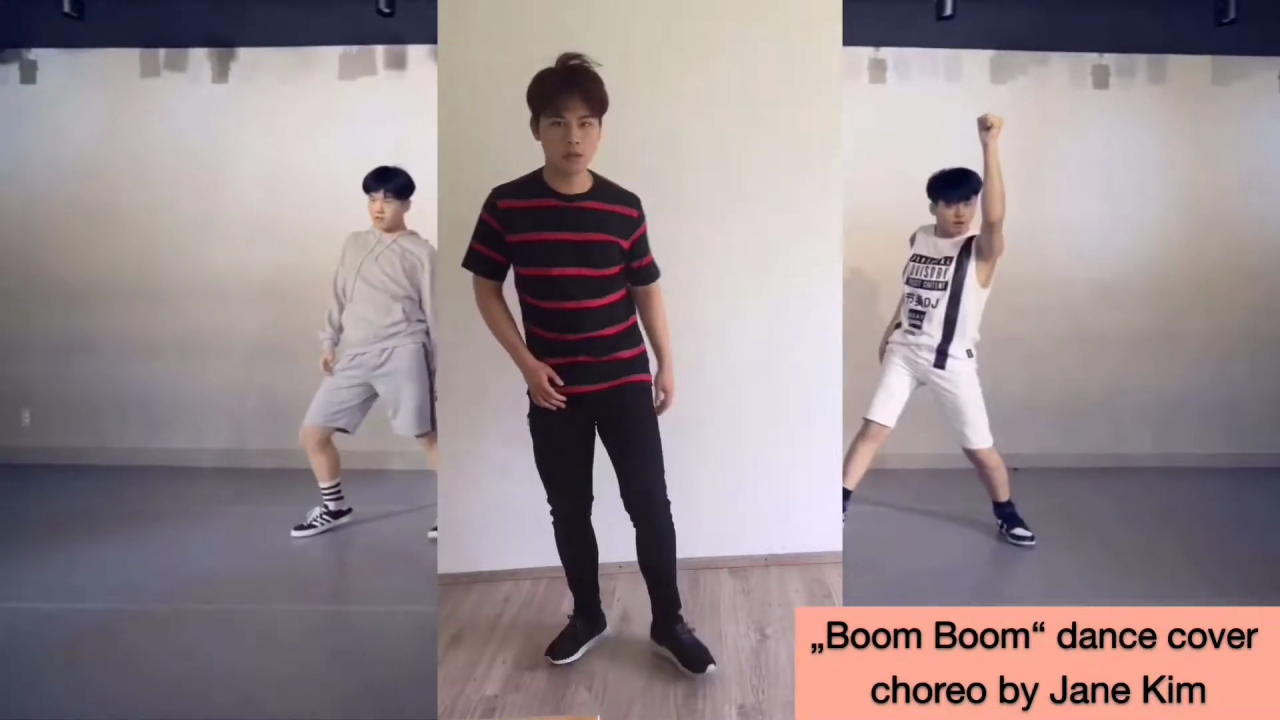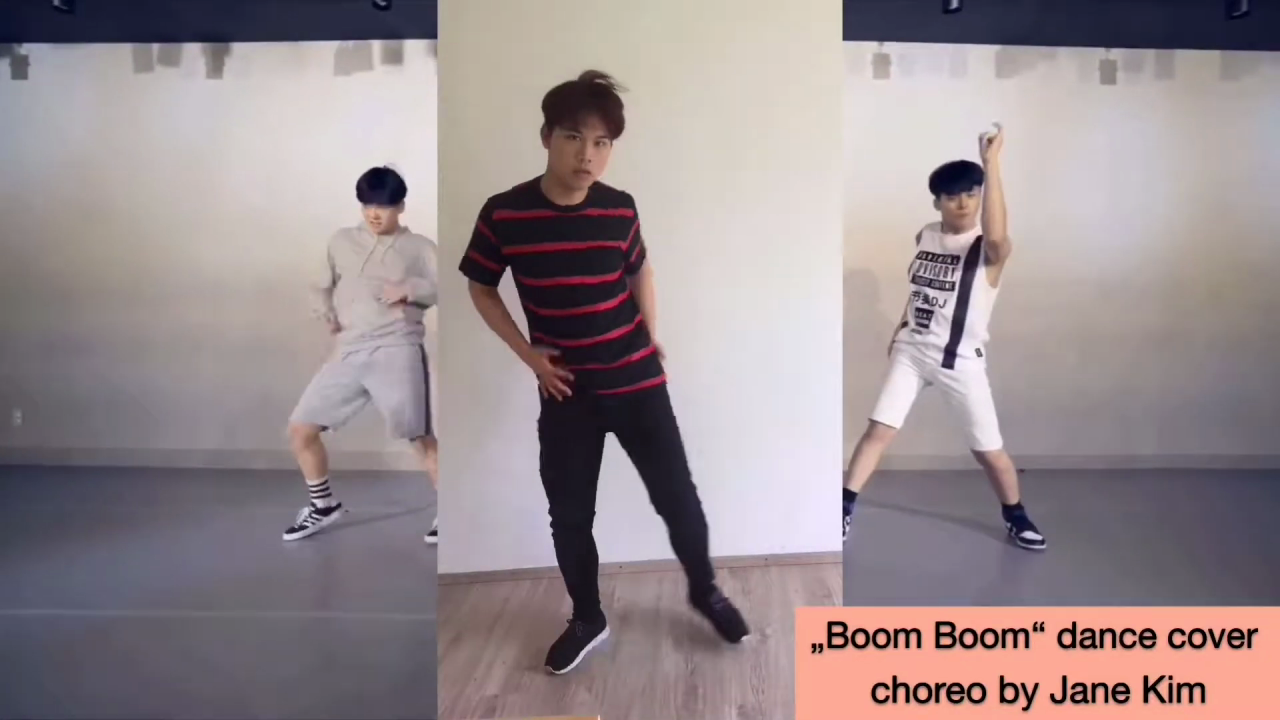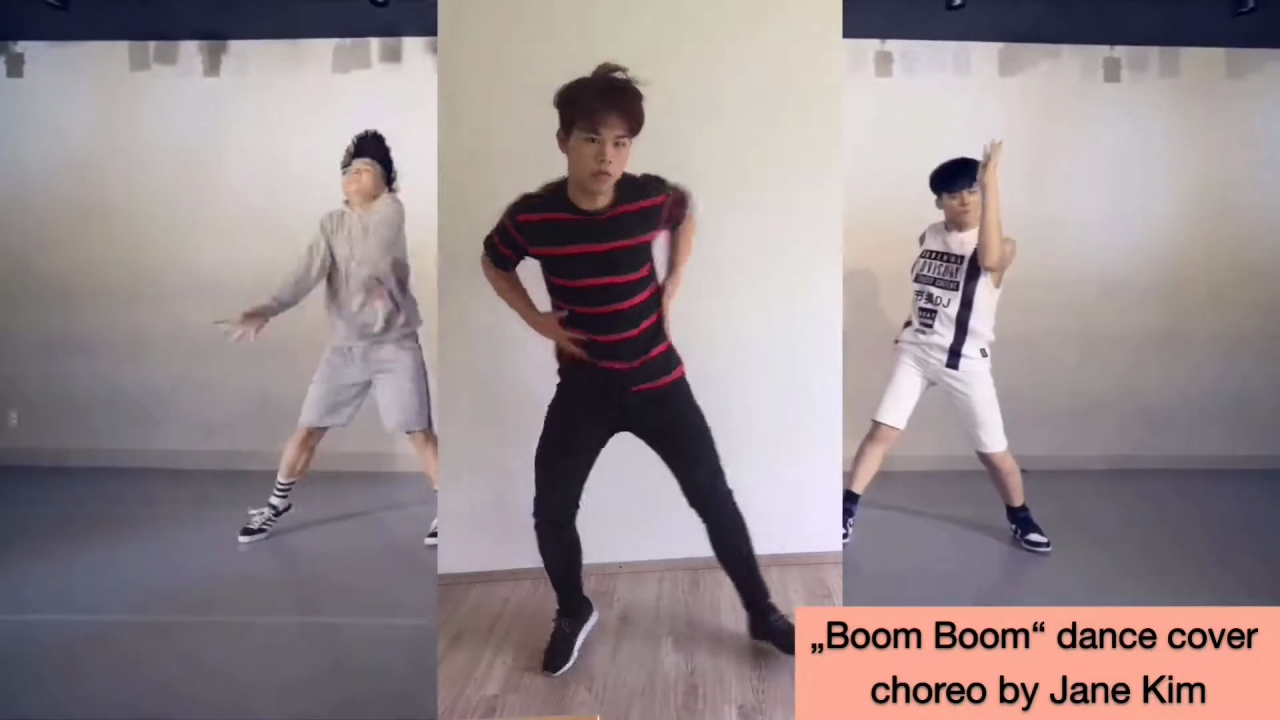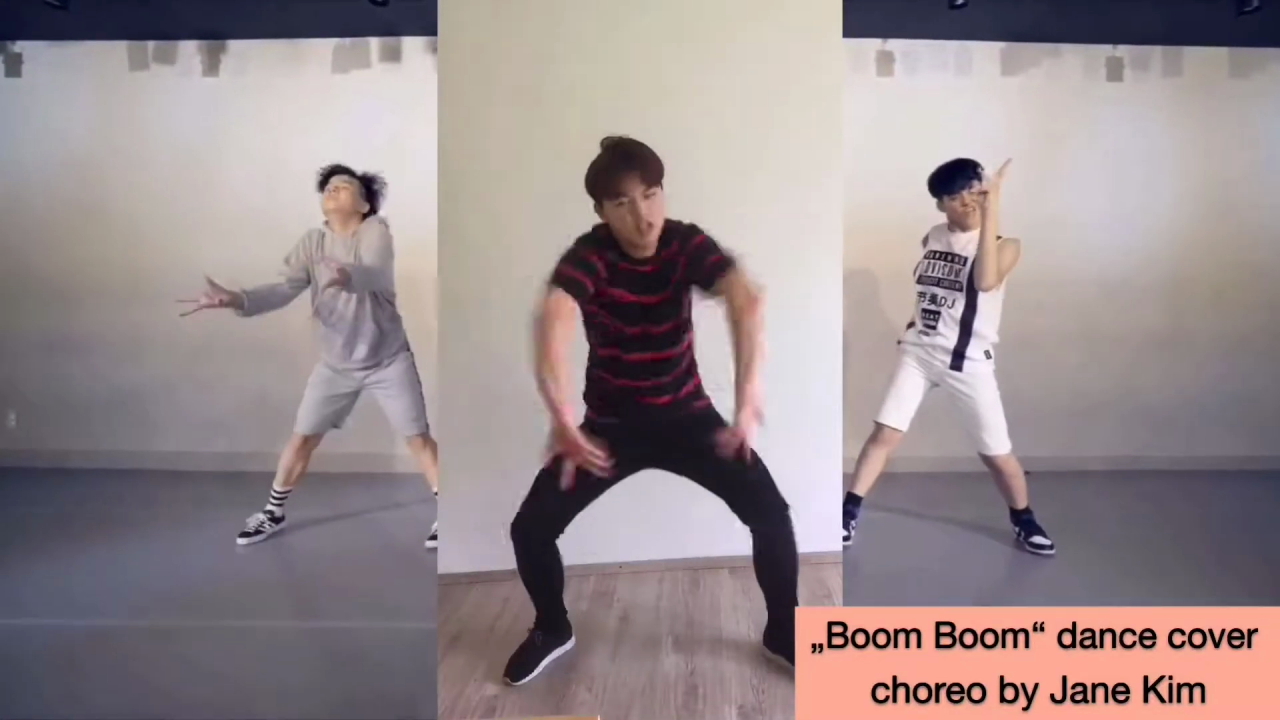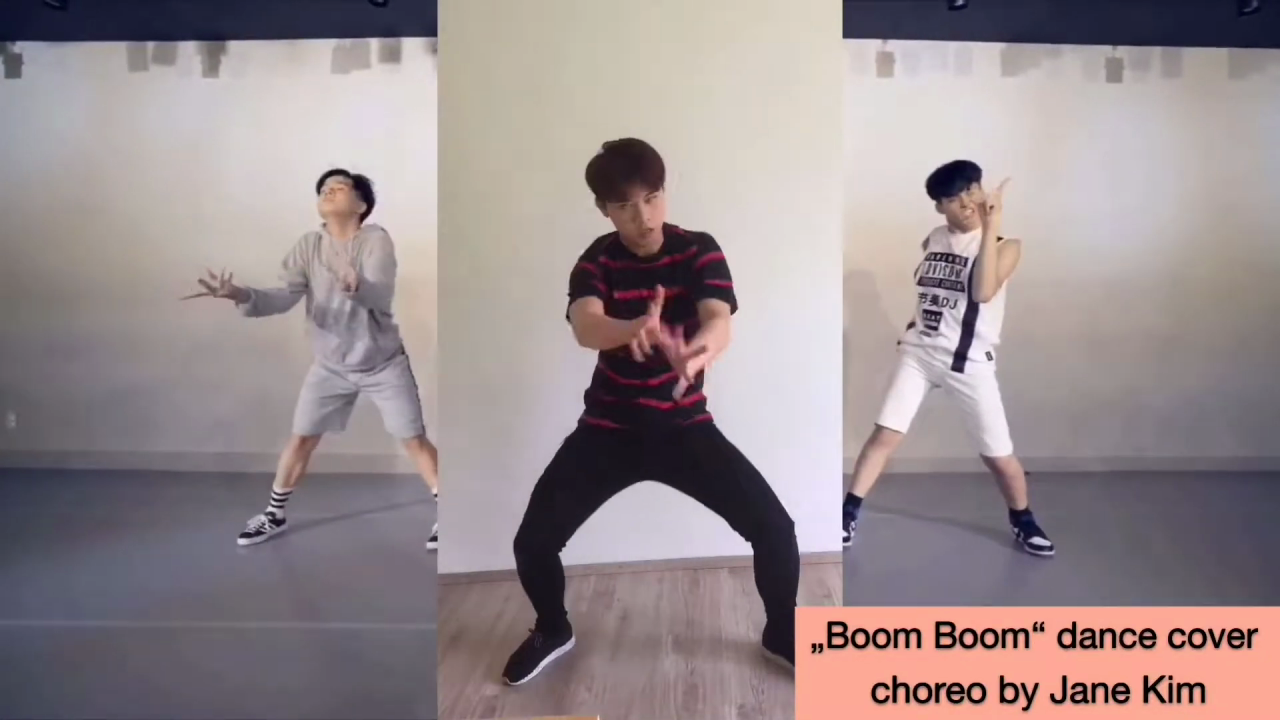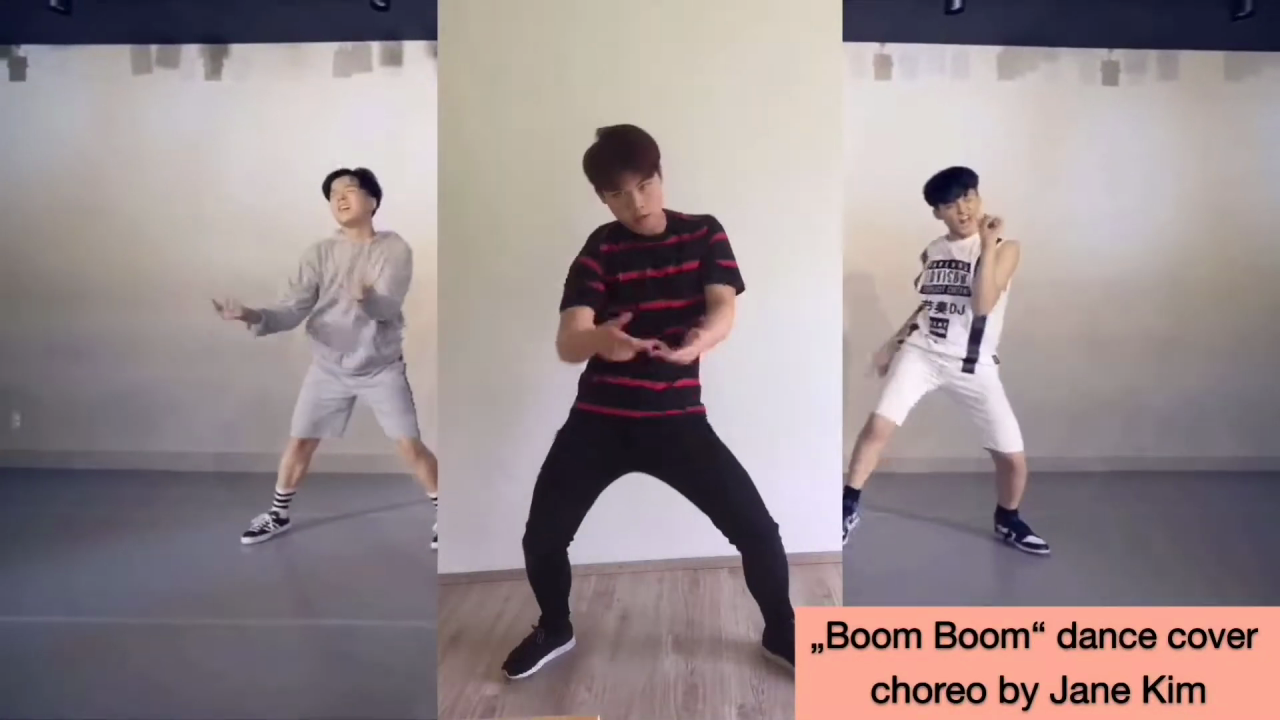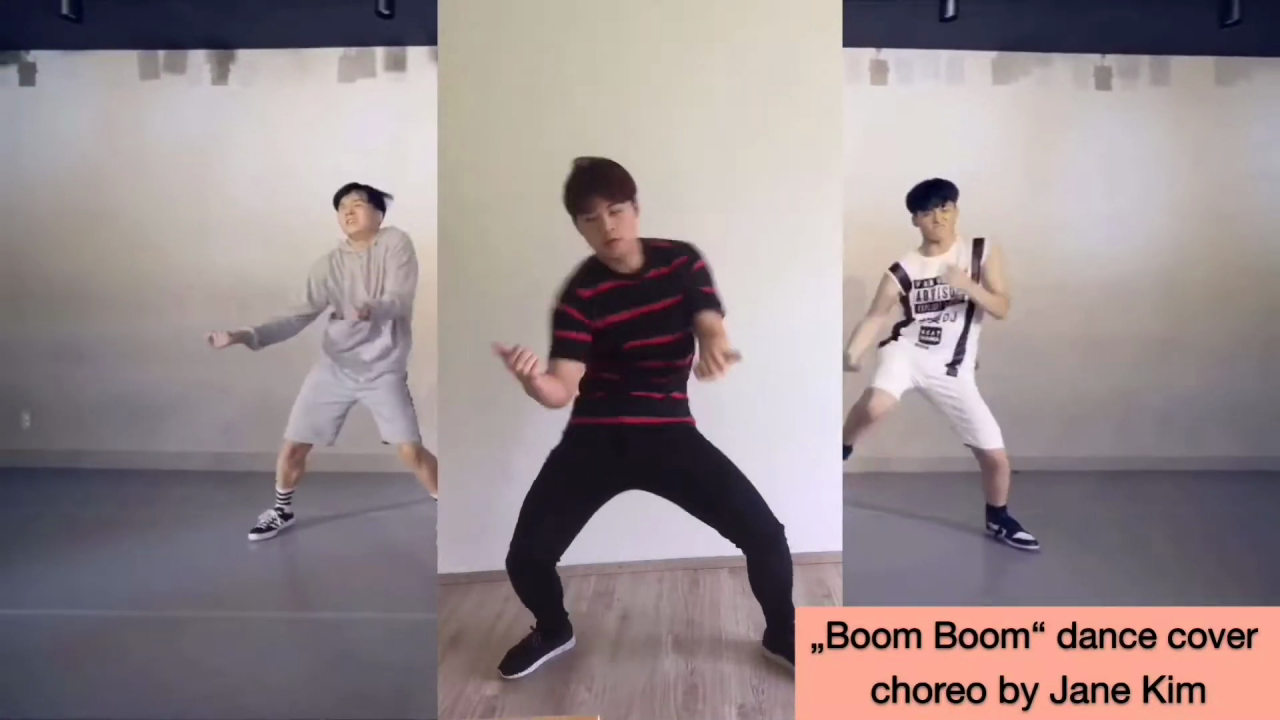
dt=0.2s
person 1, frame 1
left shoulder: (623, 207)
right shoulder: (506, 205)
left elbow: (647, 286)
right elbow: (485, 288)
left wrist: (666, 365)
right wrist: (526, 363)
left hip: (625, 381)
right hip: (555, 388)
left knee: (648, 502)
right knee: (568, 509)
left ankle: (668, 620)
right ankle: (588, 616)
person 1, frame 2
left shoulder: (618, 209)
right shoulder: (502, 214)
right elbow: (479, 287)
left wrist: (650, 336)
right wrist: (525, 352)
left hip: (637, 383)
right hip: (567, 393)
left knee: (677, 498)
right knee: (570, 516)
left ankle: (704, 591)
right ankle: (588, 619)
person 1, frame 3
left shoulder: (648, 194)
right shoulder: (535, 214)
left elbow: (681, 216)
right elbow: (494, 263)
left wrist: (664, 285)
right wrist: (542, 322)
left hip: (657, 381)
right hip: (584, 388)
left knee: (711, 498)
right knee: (551, 510)
left ankle: (763, 613)
right ankle: (574, 613)
person 1, frame 4
left shoulder: (688, 243)
right shoulder: (589, 253)
left elbow: (744, 295)
right elbow: (551, 318)
left wrist: (749, 387)
right wrist: (561, 417)
left hip: (685, 415)
right hip: (609, 422)
left knee: (770, 511)
right knee: (530, 529)
left ankle: (783, 631)
right ankle: (552, 630)
person 1, frame 5
left shoulder: (699, 249)
right shoulder: (599, 258)
left elbow: (719, 323)
right elbow: (584, 326)
left wrist: (692, 356)
right wrist: (632, 331)
left hip: (685, 426)
right hip: (609, 428)
left knee: (774, 526)
right knee: (533, 540)
left ankle: (782, 633)
right ankle: (552, 631)
person 1, frame 6
left shoulder: (705, 233)
right shoulder: (601, 249)
left elbow: (724, 306)
right elbow: (569, 338)
left wrist: (696, 344)
right wrist: (600, 340)
left hip: (677, 420)
right hip: (599, 422)
left knee: (757, 529)
right knee: (542, 539)
left ankle: (782, 632)
right ankle: (554, 629)
person 1, frame 7
left shoulder: (681, 263)
right shoulder: (579, 291)
left elbow: (711, 325)
right elbow: (562, 387)
left wrist: (713, 356)
right wrist: (536, 377)
left hip: (666, 431)
right hip: (592, 438)
left knee: (766, 537)
right knee: (526, 555)
left ankle: (782, 633)
right ankle: (553, 631)
person 2, frame 1
left shoulder: (983, 250)
right shoulder: (918, 238)
left elbow: (995, 217)
left wrist: (990, 146)
right wrist: (892, 328)
left hip: (953, 361)
right hip: (904, 352)
left knee: (980, 447)
right knee: (873, 429)
left ankle: (1007, 514)
right ankle: (838, 506)
person 2, frame 2
left shoulder: (992, 248)
right shoulder: (926, 236)
left elbow: (995, 235)
left wrist: (991, 162)
right wrist: (900, 330)
left hip: (961, 360)
right hip: (912, 351)
left knee: (989, 449)
right knee: (879, 429)
left ankle: (1016, 517)
right ankle: (843, 509)
person 2, frame 3
left shoulder: (1001, 246)
right shoulder: (929, 236)
left elbow: (988, 262)
left wrist: (990, 182)
right wrist: (907, 331)
left hip: (966, 361)
right hip: (915, 351)
left knee: (994, 452)
right knee: (882, 431)
left ankle: (1021, 520)
right ankle: (845, 512)
person 2, frame 4
left shoulder: (1004, 245)
right shoulder: (933, 238)
left elbow: (984, 283)
left wrist: (990, 212)
right wrist: (911, 333)
left hip: (969, 362)
right hip: (917, 352)
left knee: (998, 453)
right knee: (885, 433)
left ankle: (1025, 521)
right ankle: (847, 515)
person 2, frame 5
left shoulder: (1005, 246)
right shoulder: (933, 241)
left elbow: (983, 293)
left wrist: (989, 229)
right wrist: (907, 337)
left hip: (970, 363)
right hip: (917, 353)
left knee: (1000, 455)
right knee: (885, 435)
left ankle: (1023, 521)
right ankle: (847, 516)
person 2, frame 6
left shoulder: (1004, 249)
right shoulder: (932, 252)
left elbow: (983, 307)
left wrist: (988, 247)
right wrist: (892, 346)
left hip: (974, 366)
right hip: (922, 353)
left knee: (1013, 455)
right knee: (879, 425)
left ankle: (1008, 521)
right ankle: (849, 508)
person 2, frame 7
left shoulder: (983, 252)
right shoulder: (902, 268)
left elbow: (1002, 308)
right elbow: (879, 315)
left wrist: (970, 286)
right wrist: (855, 348)
left hip: (949, 367)
right hip: (904, 354)
left knee: (995, 454)
right knee: (876, 405)
left ankle: (998, 518)
right ankle: (841, 452)
person 3, frame 1
left shoulder: (421, 252)
right shoulder: (354, 245)
left elbow: (433, 311)
right elbow: (340, 299)
left wrist: (440, 369)
right wrist: (329, 342)
left hip: (402, 352)
right hip: (355, 356)
left knee: (423, 434)
right knee: (312, 432)
right ankle: (334, 507)
person 3, frame 2
left shoulder: (417, 246)
right shoulder: (343, 240)
right elbow: (319, 288)
left wrist: (413, 290)
right wrist: (327, 313)
left hip: (397, 350)
right hip: (348, 353)
left knee: (418, 437)
right knee: (300, 429)
right ankle: (323, 505)
person 3, frame 3
left shoulder: (389, 209)
right shoulder: (332, 222)
left elbow: (385, 247)
right elbow: (308, 271)
left wrist: (378, 274)
right wrist: (267, 308)
left hip: (396, 345)
right hip: (345, 347)
left knee: (419, 432)
right knee: (308, 429)
right ankle: (276, 505)
person 3, frame 4
left shoulder: (375, 231)
right shoulder: (311, 243)
left elbow: (375, 278)
right elbow: (283, 289)
left wrist: (344, 275)
right wrist: (235, 300)
left hip: (389, 359)
right hip: (335, 364)
left knee: (418, 438)
right knee: (303, 437)
right ankle: (273, 513)
person 3, frame 5
left shoulder: (376, 240)
right shoulder: (308, 245)
left elbow: (380, 296)
right elbow: (283, 296)
left wrist: (357, 286)
right wrist: (240, 294)
left hip: (384, 363)
right hip: (330, 364)
left knee: (414, 439)
right knee: (301, 438)
right ankle: (274, 514)
person 3, frame 6
left shoulder: (394, 249)
right shoulder: (320, 253)
left elbow: (390, 308)
right elbow: (292, 309)
left wrist: (369, 299)
right wrist: (253, 316)
left hip: (381, 368)
right hip: (329, 367)
left knee: (409, 446)
right knee: (300, 441)
right ankle: (278, 514)
person 3, frame 7
left shoulder: (396, 243)
right shoulder: (329, 263)
left elbow: (400, 301)
right elbow: (298, 314)
left wrist: (370, 310)
right wrist: (248, 336)
left hip: (383, 371)
right hip: (333, 369)
left knee: (410, 449)
right knee: (293, 446)
right ankle: (281, 510)
